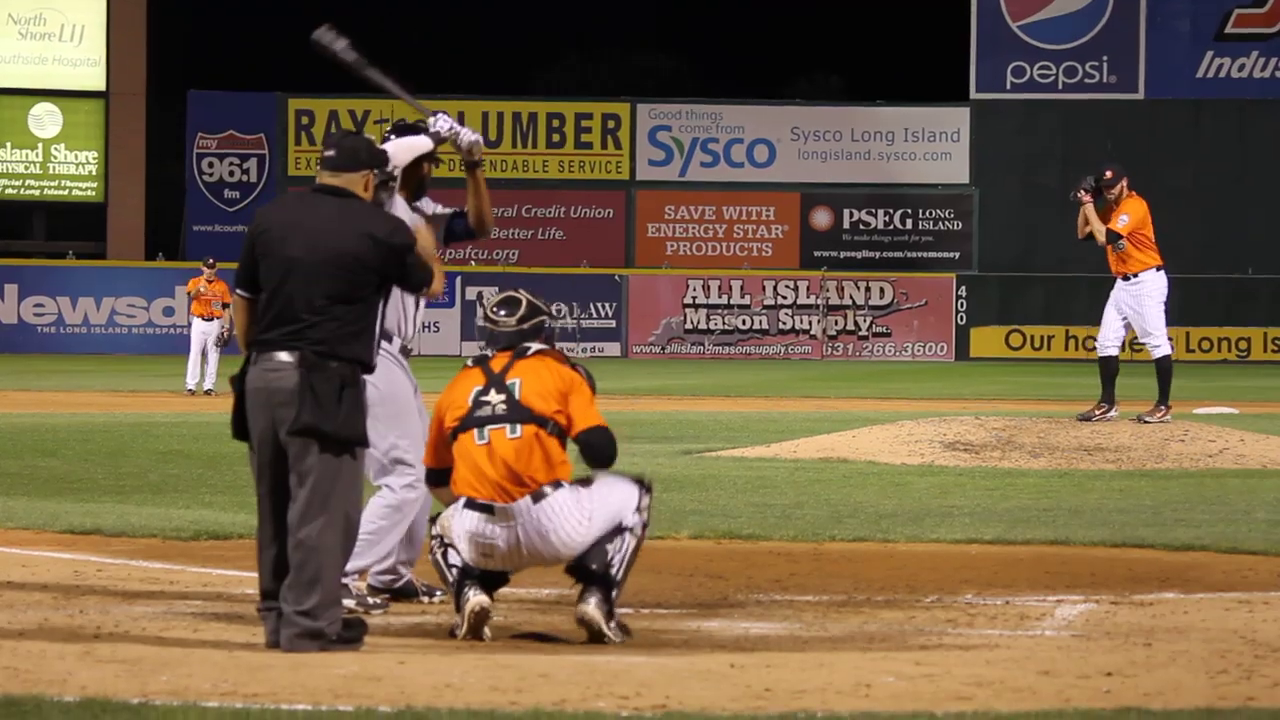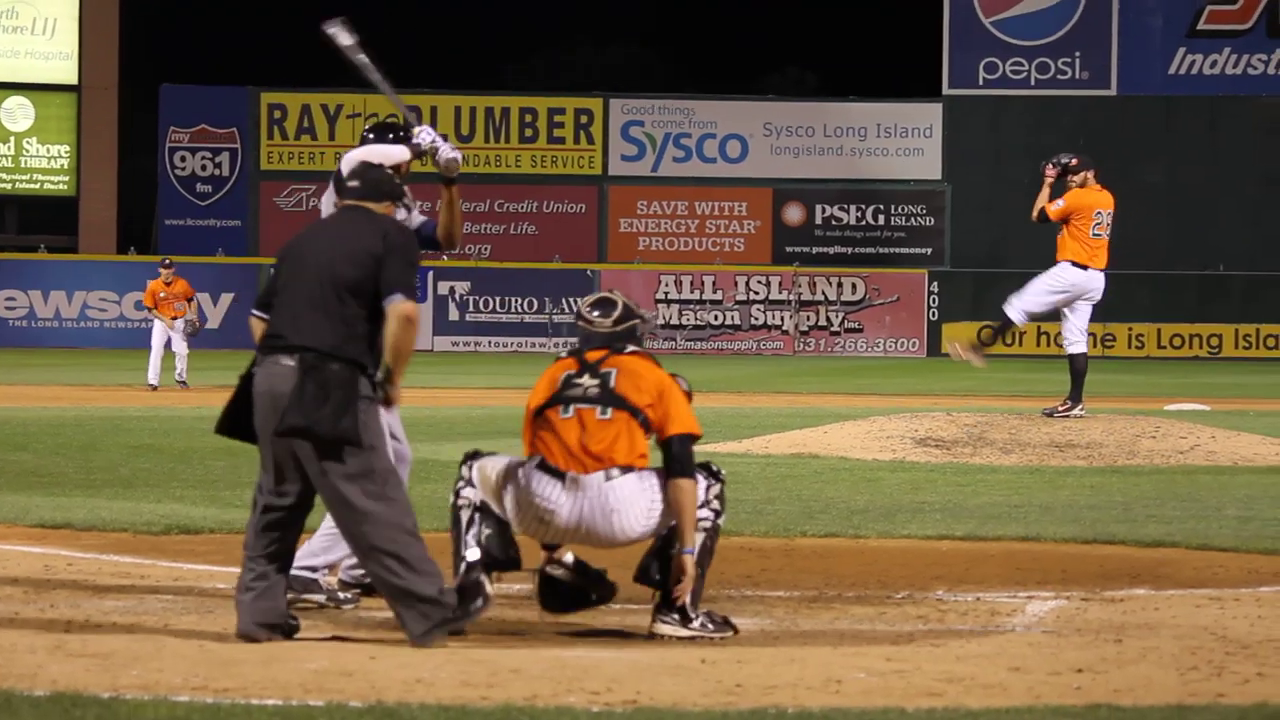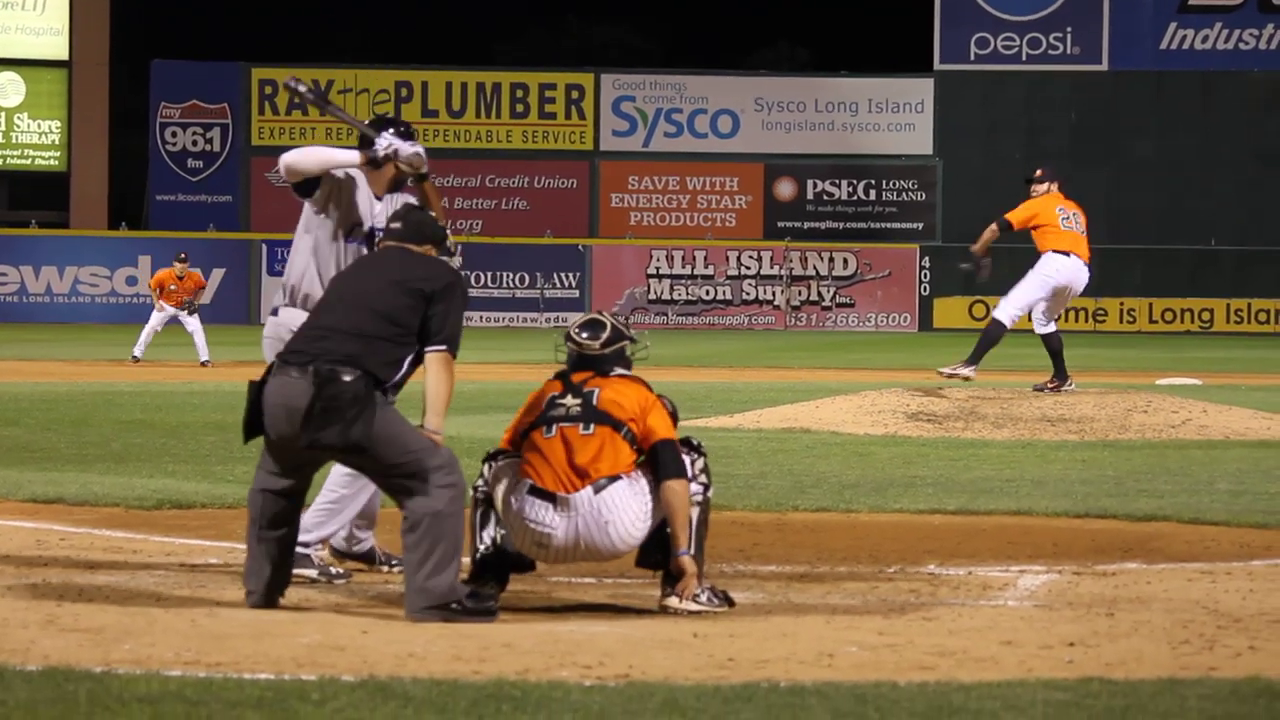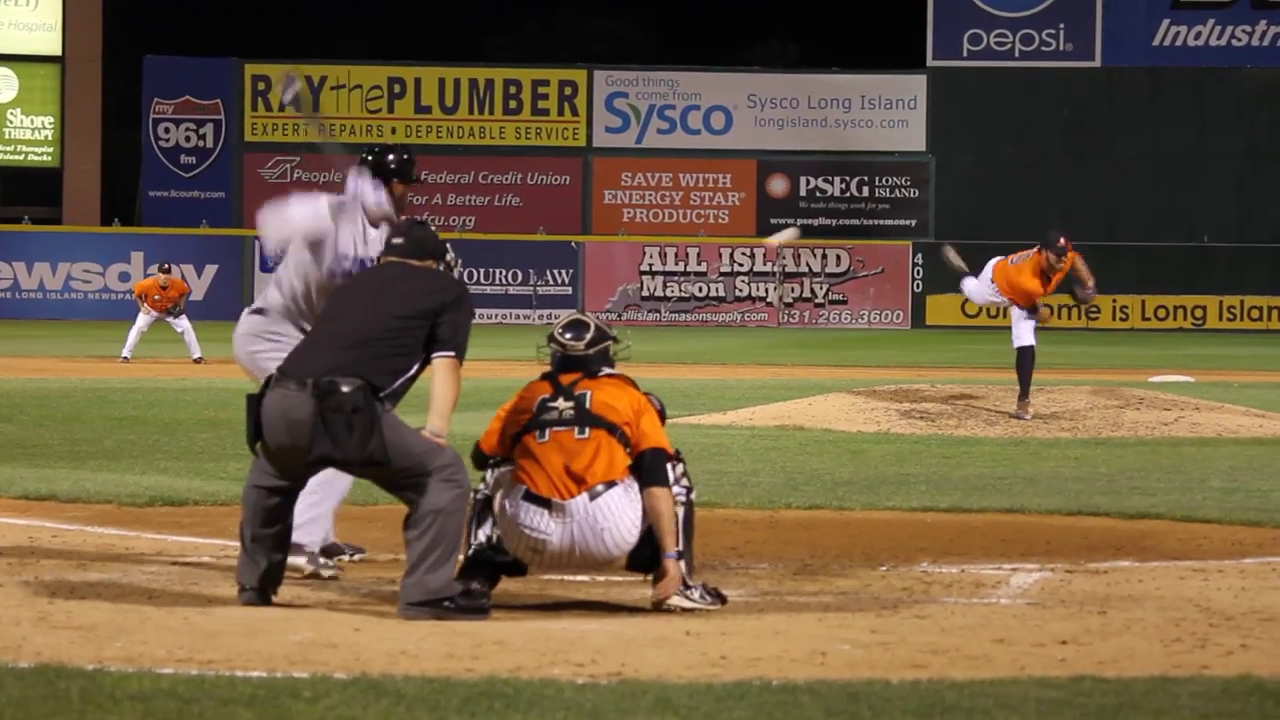
dt=0.7s
person 1, frame 1
left shoulder: (424, 215)
right shoulder: (375, 198)
left elbow: (480, 226)
right elbow: (387, 155)
left wrist: (473, 162)
right wrist: (433, 135)
left hip: (390, 356)
left knee: (422, 466)
right knee: (404, 477)
left ankle: (391, 575)
right ankle: (336, 578)
person 1, frame 2
left shoulder: (397, 210)
left elbow: (447, 238)
right elbow: (356, 161)
left wrist: (449, 179)
right wrist: (414, 146)
left knee: (395, 457)
left ankle: (361, 569)
right ankle: (304, 572)
person 1, frame 3
left shoulder: (397, 203)
right shoulder: (339, 182)
right elbow: (290, 163)
left wrist: (421, 176)
right wrist: (364, 156)
right hip: (298, 331)
left ankle: (351, 538)
right ankle: (300, 547)
person 1, frame 4
left shoulder: (385, 226)
right shoulder: (329, 208)
right elbow: (274, 230)
left wrist: (387, 213)
right wrist: (345, 206)
left hip: (305, 339)
right hip: (269, 333)
left ankle: (312, 536)
right ankle: (300, 543)
person 2, frame 1
left shoulder: (271, 215)
right shoulder: (382, 228)
left elbow: (243, 301)
right elbow: (427, 286)
right wrist: (425, 250)
left hip: (263, 375)
right hip: (326, 381)
left knee: (276, 503)
right knee: (323, 507)
left ankle: (278, 616)
right ankle: (310, 624)
person 2, frame 2
left shoulder: (302, 238)
right shoulder: (394, 235)
left elbow: (259, 320)
right elbow: (402, 314)
right wrist: (392, 379)
left hip: (270, 378)
right hip: (334, 385)
left knee: (278, 498)
right knee: (372, 501)
left ankle: (261, 607)
right ankle: (429, 611)
person 2, frame 3
left shoulder: (353, 270)
right shoulder: (442, 276)
right elbow: (439, 358)
right wrist: (433, 429)
left hip: (280, 389)
right hip: (342, 397)
left knee: (276, 478)
right knee: (437, 475)
left ankle: (261, 585)
right ankle: (435, 595)
person 2, frame 4
left shoulder: (353, 282)
right shoulder: (449, 289)
right elbow: (446, 364)
right wrist: (435, 432)
left hip: (278, 402)
right hip: (341, 409)
left knee: (270, 478)
right knee: (444, 473)
left ankle: (255, 582)
right ankle: (429, 592)
person 3, frame 1
left shoulder: (457, 385)
right shoulder: (557, 372)
left elbow: (436, 480)
right elbow: (602, 454)
left hip: (481, 536)
right hip: (556, 522)
left knee: (443, 529)
right knee: (632, 493)
left ankle: (471, 591)
right ankle: (597, 597)
person 3, frame 2
left shoulder: (552, 374)
right shoulder: (655, 376)
right elbow: (680, 467)
left wrist: (553, 553)
right wrist: (687, 549)
left hip: (545, 503)
right hip: (617, 509)
left knee: (475, 474)
right knee: (706, 485)
right ankle: (677, 612)
person 3, frame 3
left shoulder: (542, 395)
right shoulder: (638, 394)
left elbow: (507, 456)
right elbow: (670, 473)
right wrist: (683, 551)
left hip: (536, 530)
right hip: (614, 524)
left knee: (496, 468)
right knee: (688, 460)
left ankle: (485, 582)
right ankle: (683, 587)
person 3, frame 4
left shoulder: (527, 395)
right shoulder: (629, 394)
left elbow: (481, 456)
right elbow: (656, 478)
right wrist: (670, 556)
left hip: (530, 536)
right hip: (606, 531)
left knee: (498, 473)
right knee: (670, 469)
left ankle: (475, 580)
right ankle: (678, 587)
person 4, frame 1
left shoulder: (1134, 207)
right shoulder: (1112, 209)
left elbow: (1103, 238)
right elbow: (1083, 234)
left wrist: (1089, 205)
right wrist: (1085, 206)
left hip: (1147, 282)
right hip: (1124, 284)
left knee: (1156, 342)
right knee: (1107, 342)
left ankle: (1163, 405)
right ankle: (1108, 404)
person 4, frame 2
left shoulder: (1077, 197)
right shoulder: (1107, 198)
left elbow: (1037, 215)
left wrist: (1048, 183)
right wrist: (1053, 181)
left hip: (1071, 273)
right hip: (1095, 279)
left knee: (1018, 305)
right knee: (1076, 338)
left ankle: (978, 348)
right ankle: (1074, 401)
person 4, frame 3
left shoulder: (1038, 205)
right shoulder: (1076, 210)
left elbow: (998, 226)
left wrist: (979, 247)
left hip: (1055, 264)
right hip: (1080, 273)
left knee: (1005, 311)
right knee: (1044, 320)
left ankle: (970, 364)
right ankle: (1061, 378)
person 4, frame 4
left shoulder: (1065, 256)
right shoulder: (1027, 279)
right elbow: (1041, 317)
left wrist: (1088, 282)
left hip: (1027, 298)
right hip: (997, 285)
left knee: (1026, 344)
left ankle: (1024, 401)
right ankle: (961, 269)
